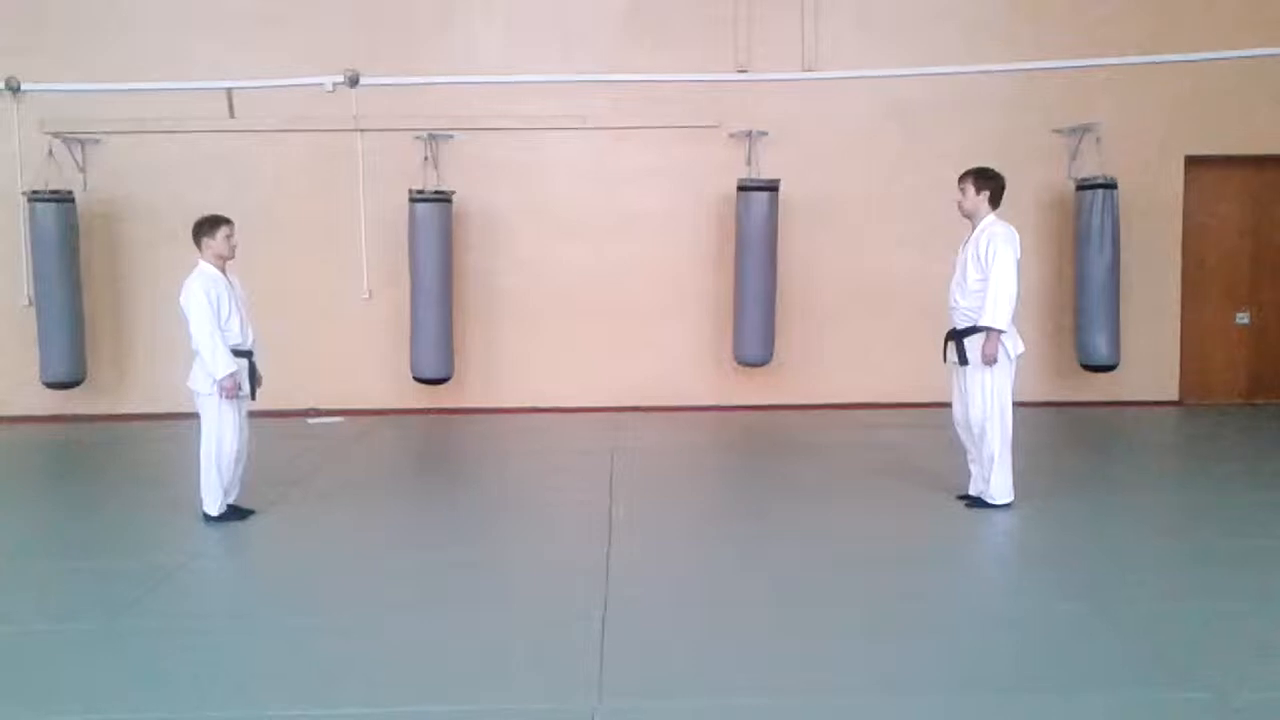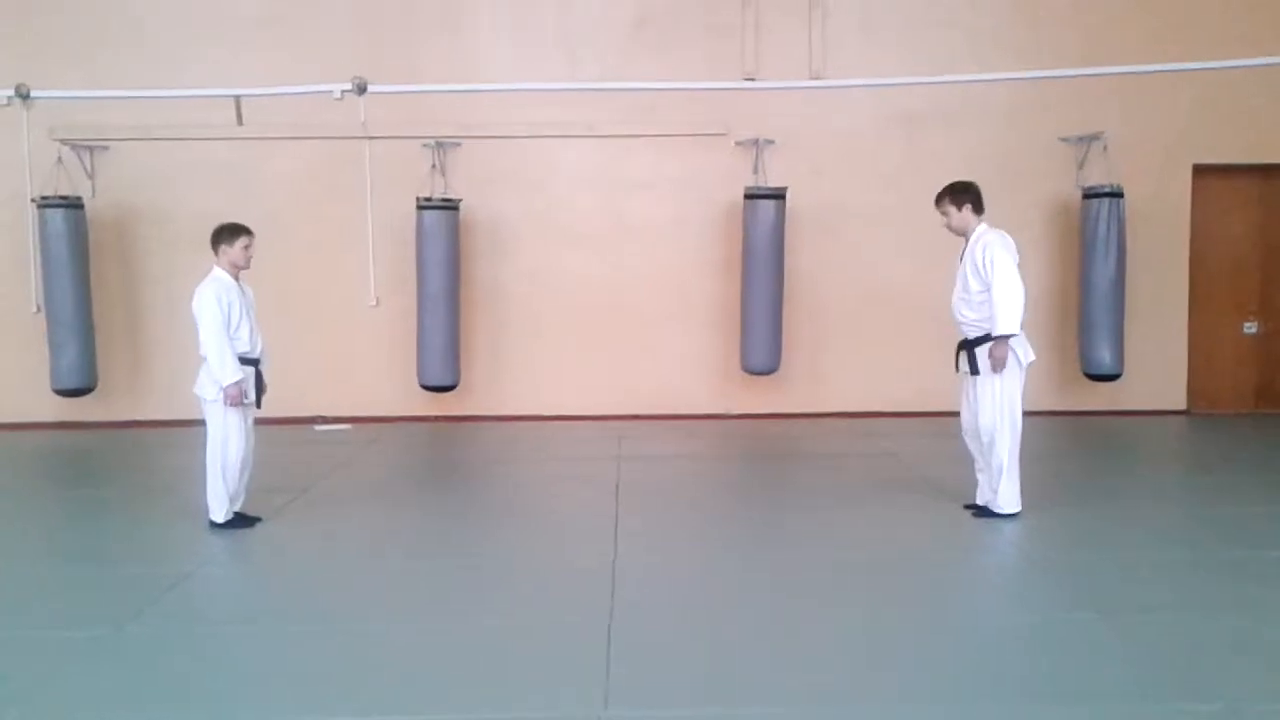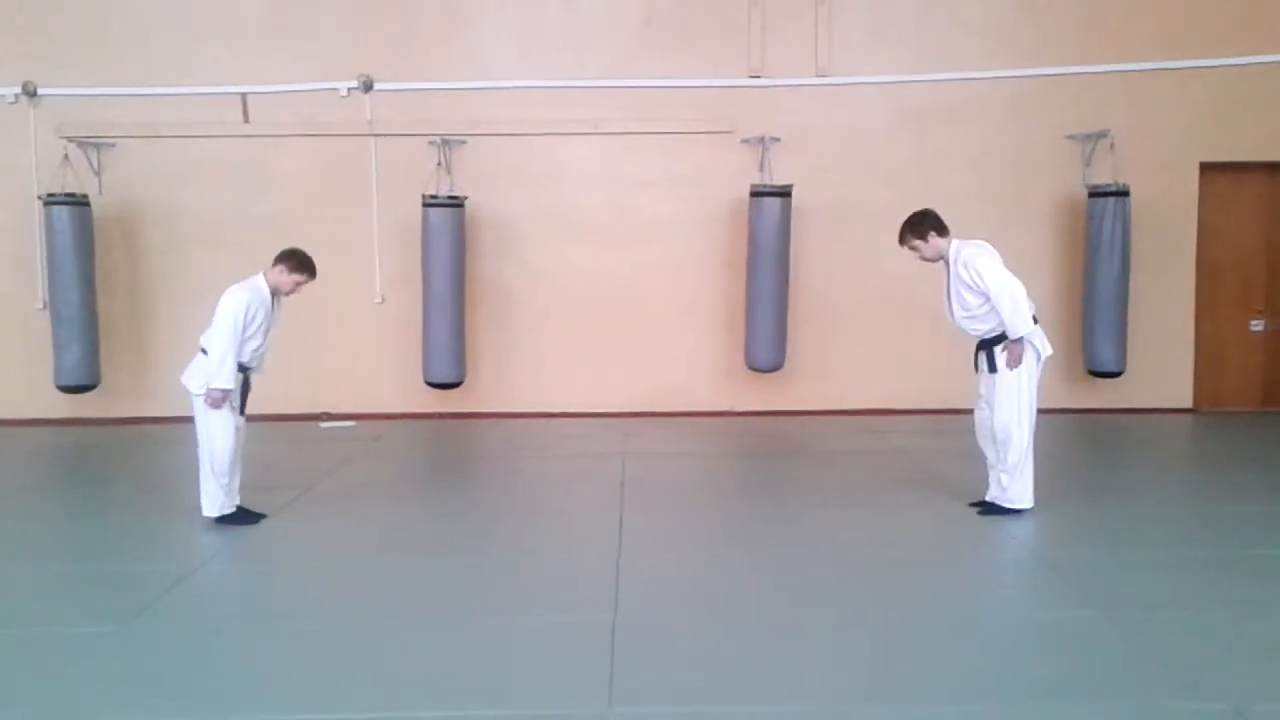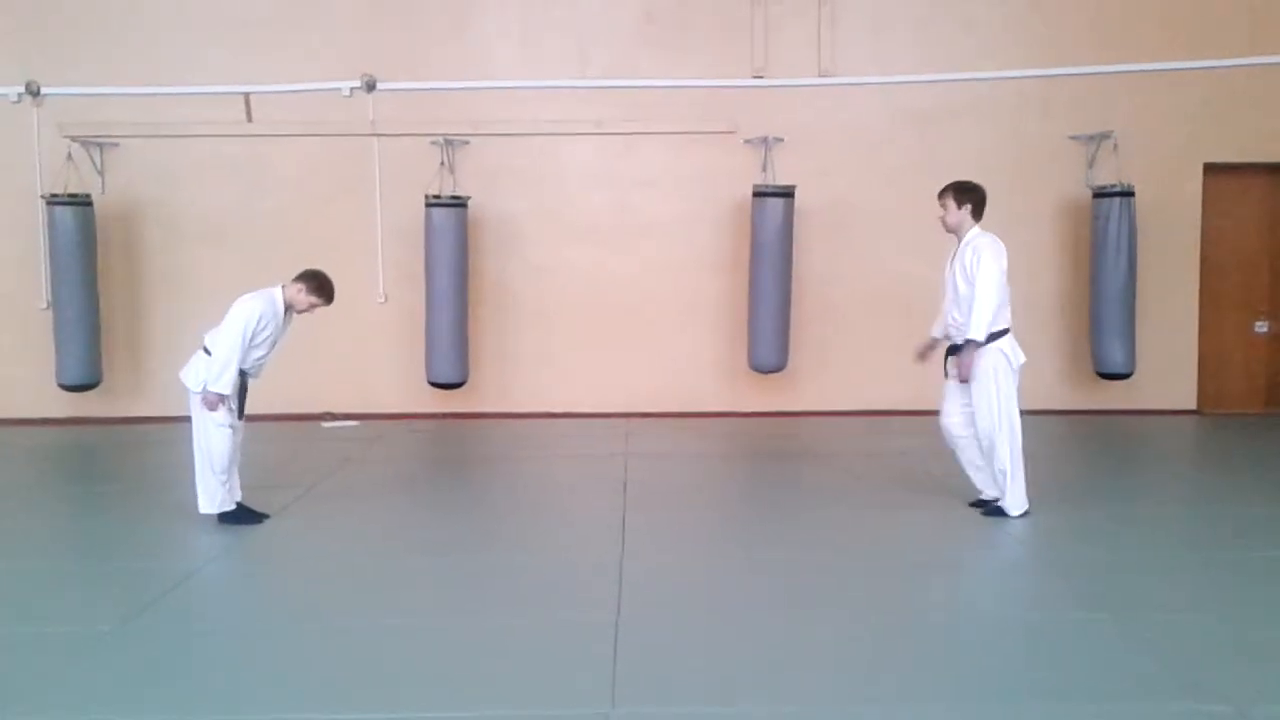
dt=0.7s
person 1, frame 1
left shoulder: (998, 234)
right shoulder: (976, 237)
left elbow: (1003, 288)
left wrist: (992, 336)
left hip: (986, 341)
right hip: (967, 340)
left knee: (988, 417)
right knee: (966, 416)
left ankle: (997, 492)
right ankle: (981, 485)
person 1, frame 2
left shoulder: (993, 242)
right shoulder: (973, 247)
left elbow: (1010, 293)
left wrist: (1002, 341)
left hip: (996, 349)
right hip: (976, 349)
left knee: (996, 426)
right knee: (974, 425)
left ankle: (1004, 502)
right ankle: (989, 495)
person 1, frame 3
left shoulder: (971, 255)
right shoulder: (955, 261)
left elbow: (1011, 293)
left wrist: (1016, 340)
right wrist: (1003, 344)
left hip: (1015, 346)
right hip: (994, 348)
left knee: (1009, 423)
right knee: (988, 422)
left ankle: (1014, 498)
right ankle: (1000, 492)
person 1, frame 4
left shoulder: (985, 246)
right shoulder: (962, 249)
left elbow: (986, 299)
left wrist: (971, 347)
right wrist: (936, 338)
left hip: (989, 353)
right hip: (965, 352)
left knee: (995, 429)
right knee: (955, 424)
left ankle: (1012, 502)
right ankle: (992, 491)
person 2, frame 1
left shoulder: (229, 281)
right shoulder: (199, 284)
right elbow: (207, 335)
left wrist: (250, 367)
right wrist: (225, 373)
left hip: (237, 370)
right hip: (217, 375)
left knee: (236, 441)
right knee: (221, 442)
left ankle: (226, 500)
right ankle: (214, 507)
person 2, frame 2
left shoulder: (242, 289)
right shoulder: (211, 290)
right elbow: (215, 342)
left wrist: (256, 375)
right wrist: (231, 381)
left hip: (244, 377)
right hip: (225, 382)
left knee: (242, 448)
right knee: (227, 449)
left ankle: (232, 508)
right ankle: (220, 514)
person 2, frame 3
left shoulder: (273, 300)
right shoulder: (243, 296)
right elbow: (223, 343)
left wrist: (244, 379)
right wrist: (218, 386)
left hip: (233, 378)
right hip: (211, 378)
left knee: (232, 442)
right knee: (219, 444)
left ankle: (229, 503)
right ankle: (221, 509)
person 2, frame 4
left shoulder: (284, 311)
right shoulder: (256, 306)
right elbow: (229, 348)
left wrist: (228, 387)
right wrist: (216, 389)
left hip: (232, 377)
right hip: (210, 375)
left knee: (231, 441)
right knee: (217, 442)
left ankle: (232, 501)
right ankle: (222, 507)
